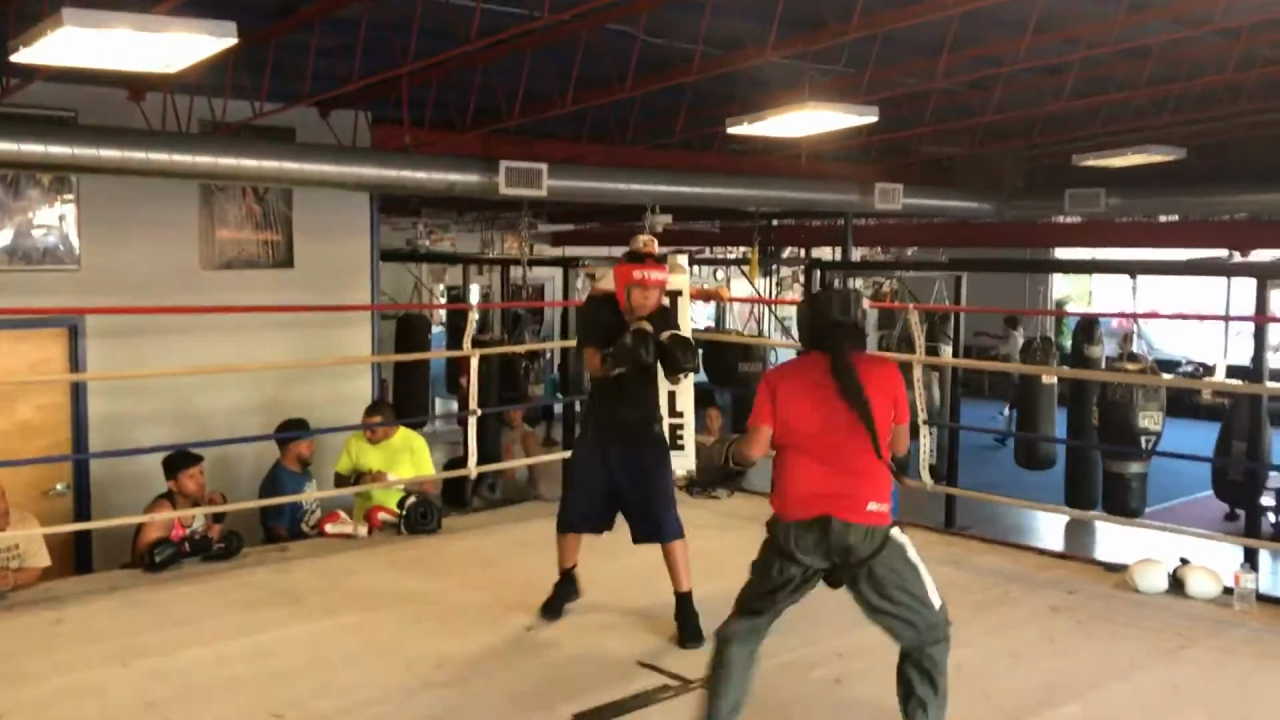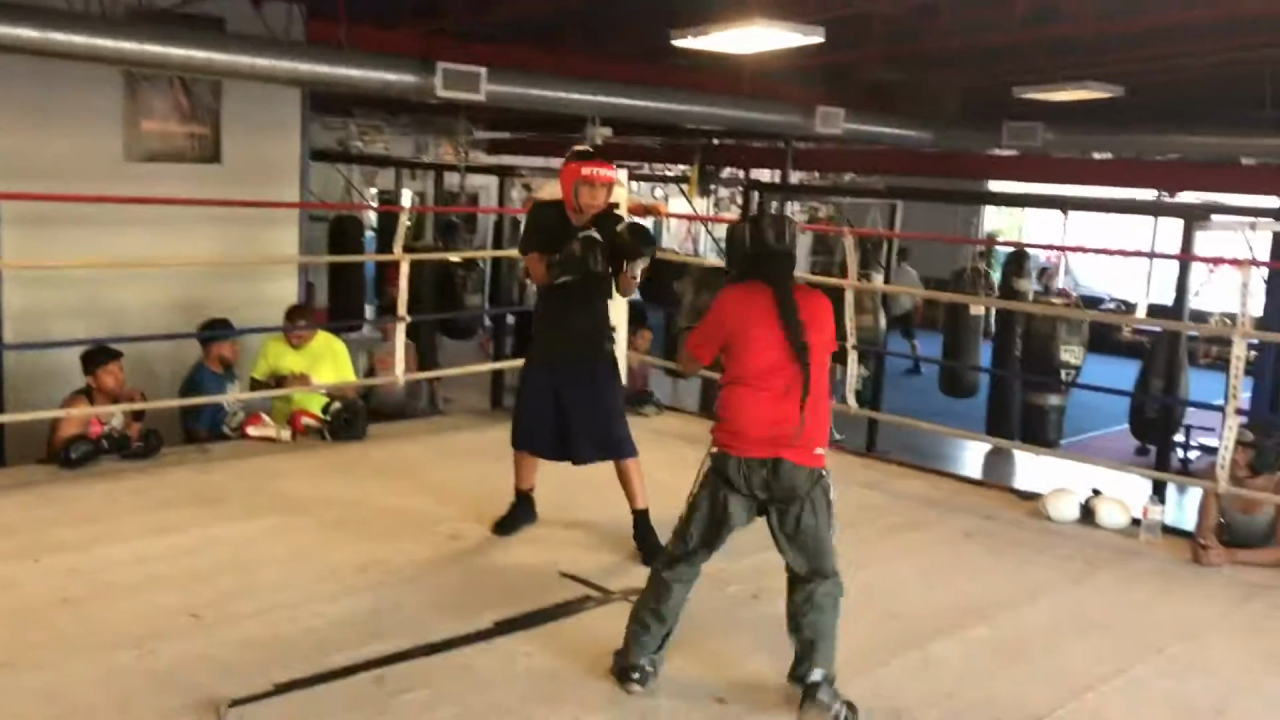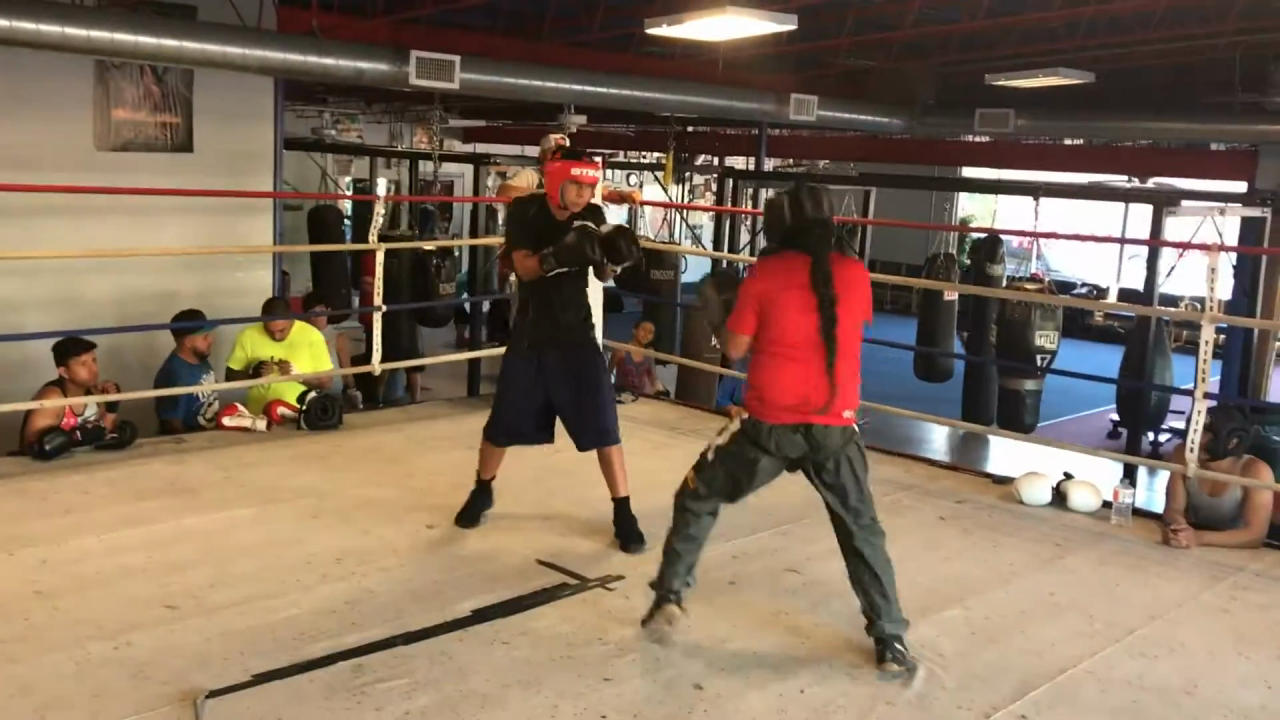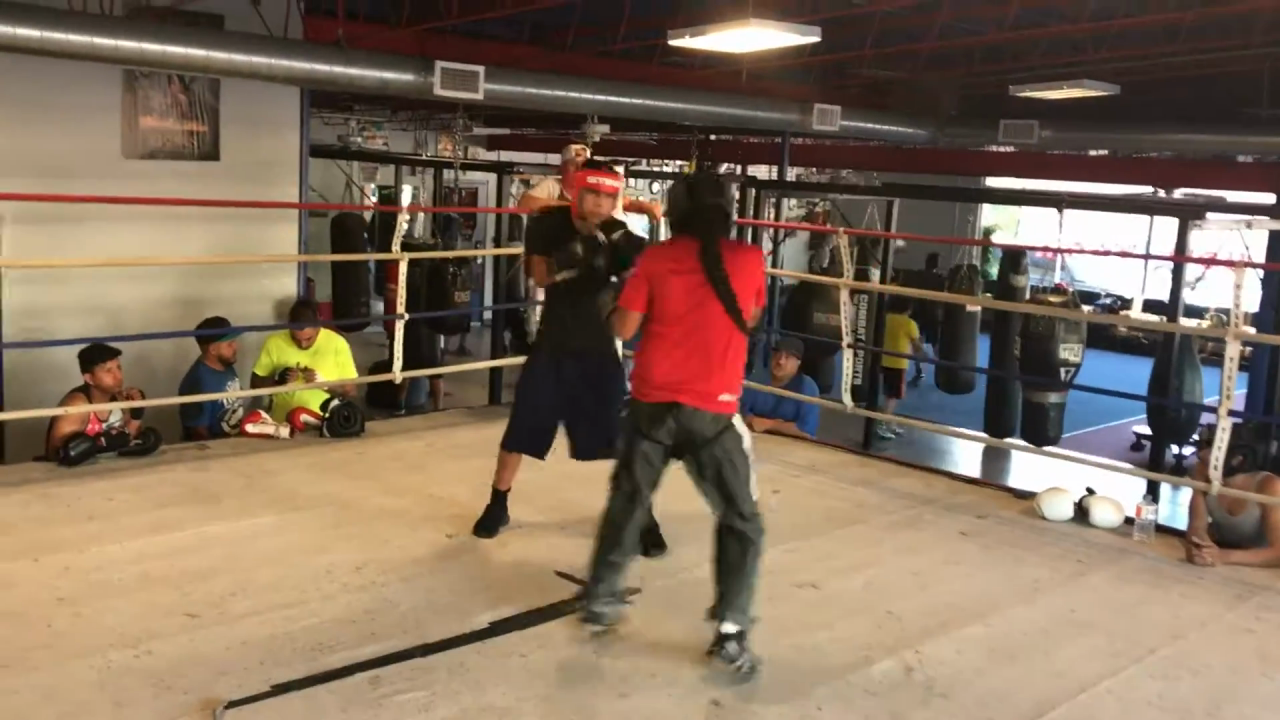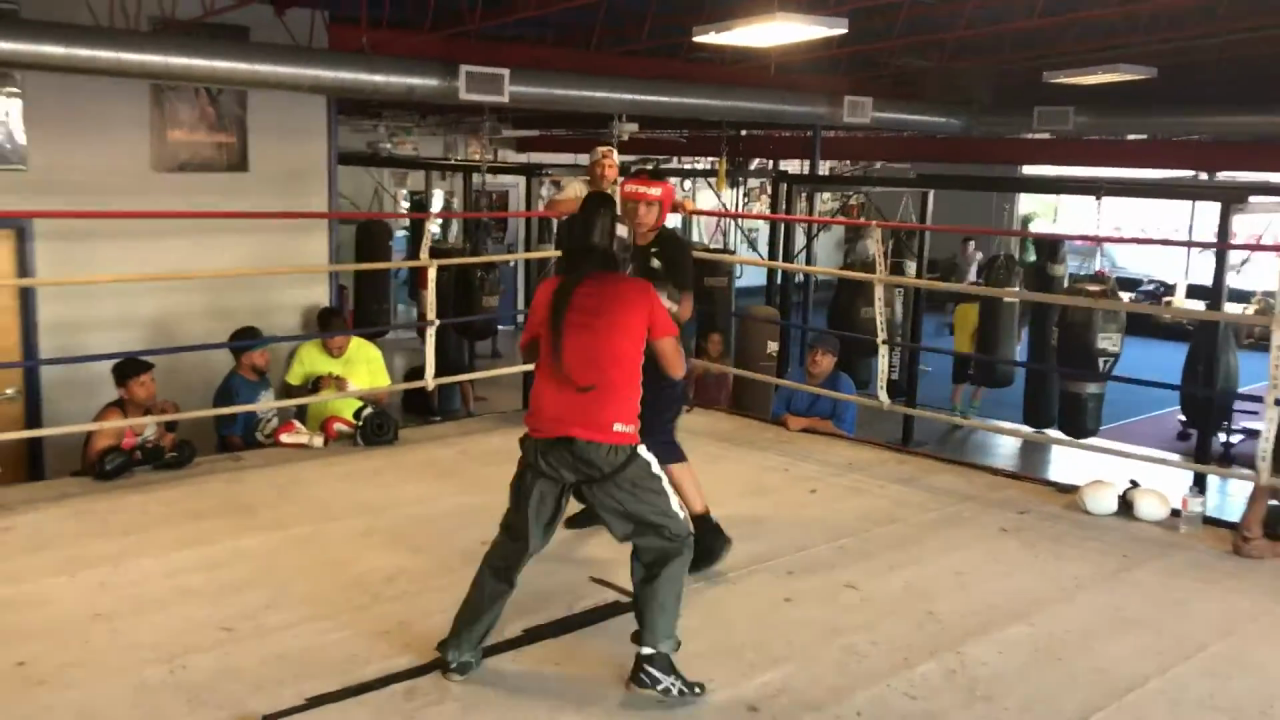
dt=0.5s
person 1, frame 1
left shoulder: (781, 377)
right shoulder: (886, 372)
left elbow: (753, 451)
right elbow: (899, 447)
left wrist: (730, 449)
left hip: (798, 526)
right hip: (865, 525)
left knee: (744, 626)
right knee: (928, 633)
person 1, frame 2
left shoulder: (730, 302)
right shoulder: (820, 305)
left elbow: (690, 364)
left wrist: (707, 331)
left hip: (737, 459)
right hip: (802, 464)
left knee: (682, 560)
right knee: (816, 575)
left ankle: (637, 662)
person 1, frame 3
left shoulder: (765, 273)
right shoulder: (855, 274)
left elbow: (735, 348)
left wrist: (726, 311)
left hip: (769, 423)
right hip: (834, 427)
left knee: (698, 495)
right knee: (861, 529)
left ankle: (670, 595)
right ankle: (890, 638)
person 1, frame 4
left shoulder: (656, 259)
right shoulder: (749, 261)
left elbow: (624, 328)
left wrist: (632, 298)
left hip: (650, 405)
right hip: (713, 411)
left knee: (626, 503)
right knee: (741, 522)
left ankle: (600, 600)
right ankle: (729, 632)
person 1, frame 5
left shoulder: (549, 293)
right shoulder: (641, 294)
left elbow: (528, 352)
right elbow: (676, 369)
left hip: (547, 441)
right hip: (608, 446)
left knee: (513, 546)
right knee: (668, 541)
left ankle: (459, 652)
right ankle: (653, 659)
person 2, frame 1
left shoulder: (663, 319)
right shoulder: (597, 309)
left elbow: (674, 377)
right elbow: (592, 365)
left wrist: (680, 358)
right wrist: (621, 354)
left hip: (643, 430)
right hip: (599, 426)
left knee: (665, 522)
right knee: (573, 511)
left ankle: (685, 608)
right ankle: (566, 582)
person 2, frame 2
left shoulder: (612, 225)
right shoulder: (543, 216)
left elbow: (625, 289)
right elbow: (536, 271)
left wrist: (634, 260)
right wrist: (567, 262)
left hip: (593, 345)
right hip: (548, 342)
left knee: (616, 436)
right knee: (529, 428)
left ankle: (643, 526)
right ankle: (524, 503)
person 2, frame 3
left shoulder: (591, 216)
right shoulder: (525, 211)
left elbow: (602, 274)
right elbow: (524, 268)
left wrist: (617, 254)
right wrist: (560, 255)
left hip: (576, 334)
right hip: (530, 335)
left knee: (602, 425)
right knee: (504, 422)
left ankle: (623, 513)
right ankle: (481, 492)
person 2, frame 4
left shoulder: (614, 233)
right shoulder: (549, 222)
right elbow: (539, 275)
left wrist: (627, 259)
right wrist: (569, 262)
left hip: (596, 347)
right hip: (551, 345)
left knee: (621, 434)
right knee: (522, 429)
left ankle: (646, 518)
right ankle: (497, 506)
person 2, frame 5
left shoulder: (675, 248)
left elbow: (684, 312)
left wrist: (658, 289)
left hip: (662, 358)
left knee: (656, 438)
left ankle: (707, 530)
